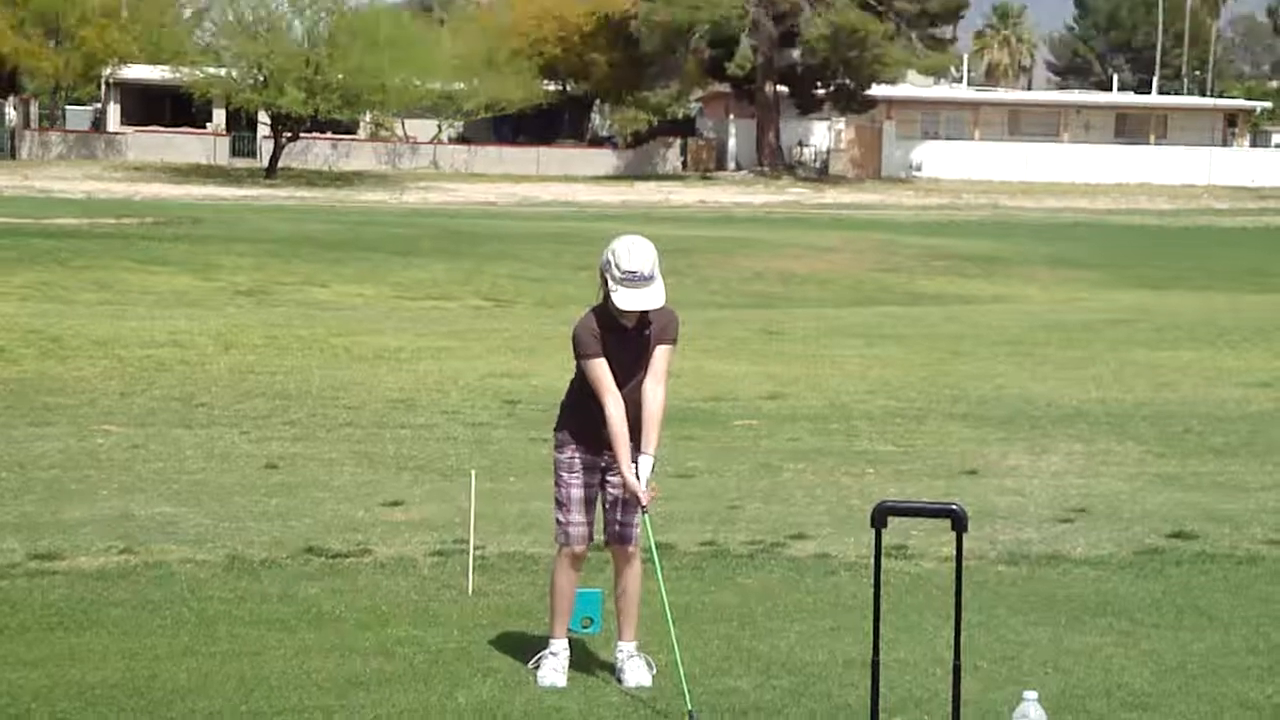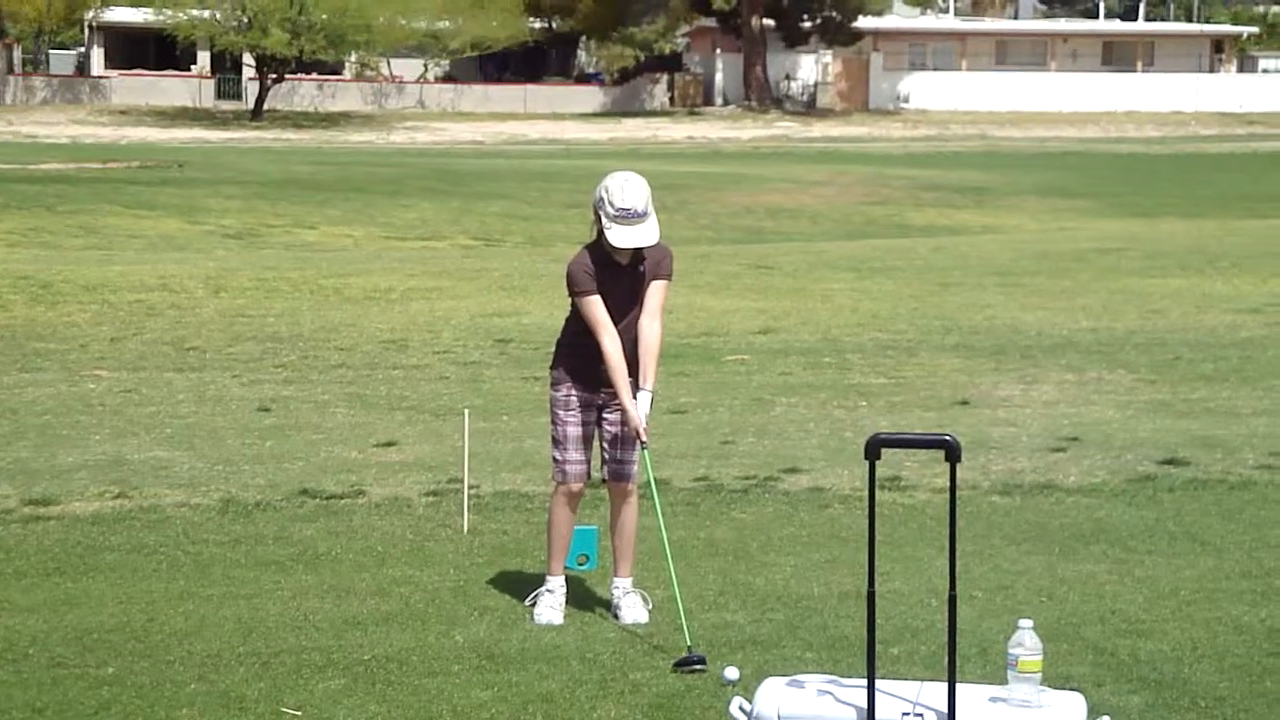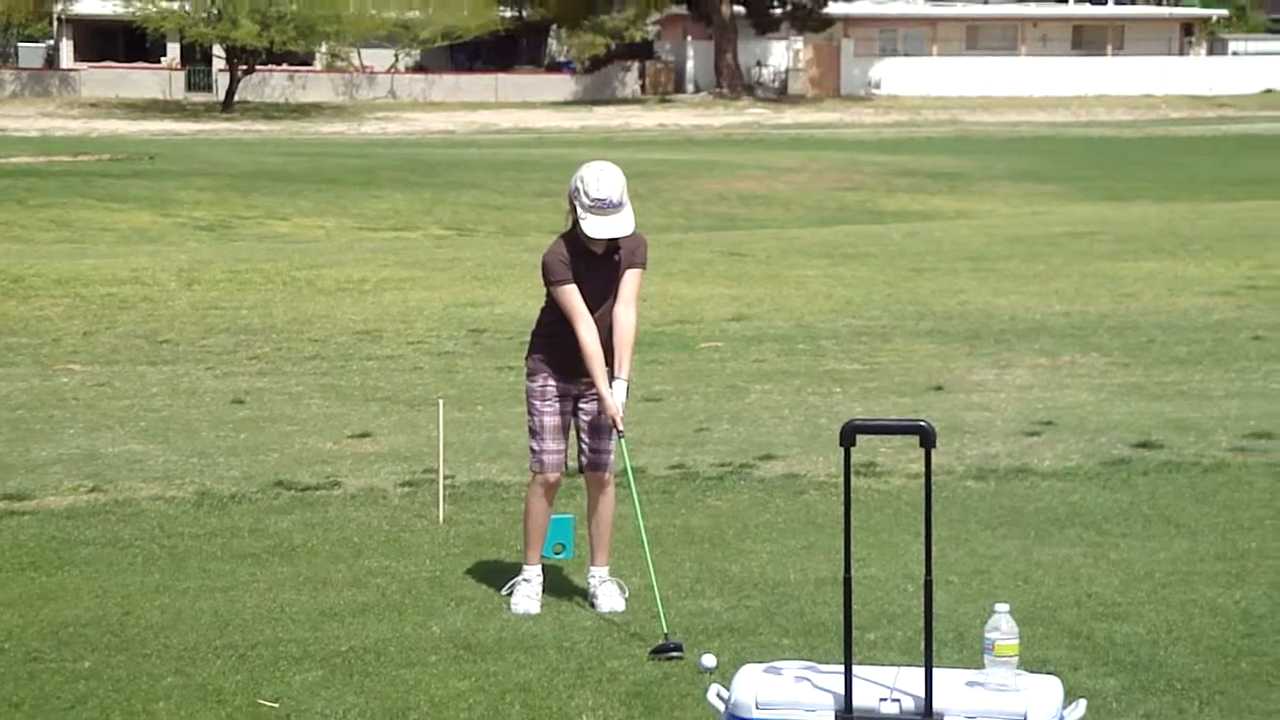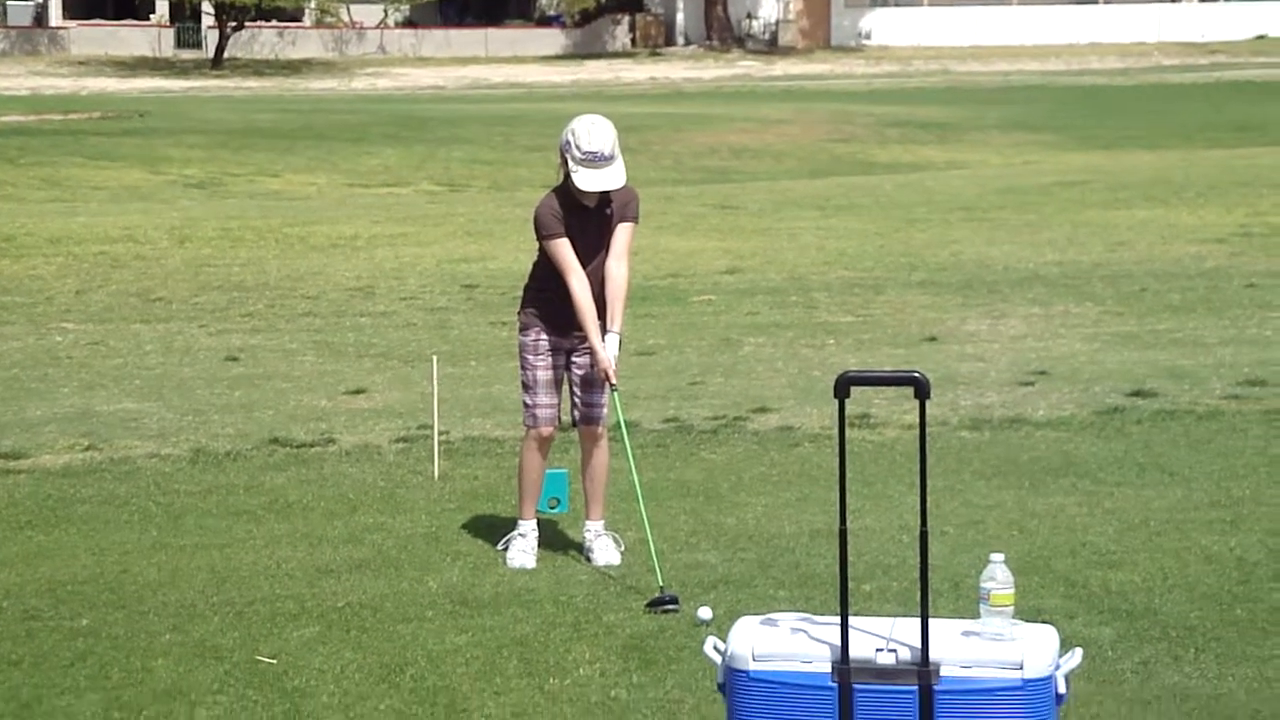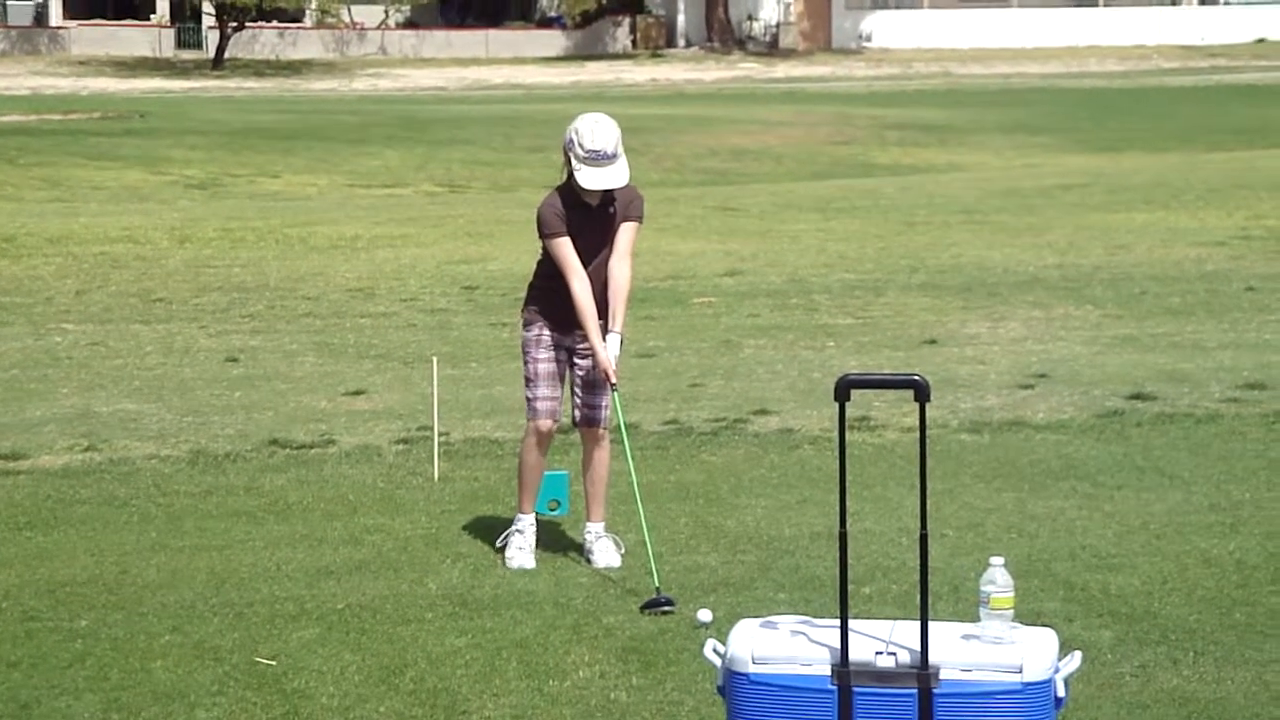
dt=0.4s
person 1, frame 1
left shoulder: (664, 322)
right shoulder: (588, 330)
left elbow: (653, 389)
right elbow: (610, 401)
left wrist: (646, 458)
right wrist: (626, 471)
left hip: (630, 444)
right hip: (580, 443)
left knee: (626, 547)
right knee: (573, 546)
left ankle: (628, 651)
right ankle: (556, 648)
person 1, frame 2
left shoulder: (659, 257)
right shoulder: (582, 267)
left elbow: (650, 324)
right elbow: (607, 338)
left wrist: (645, 394)
right wrist: (628, 406)
left hip: (627, 382)
right hip: (576, 381)
left knee: (623, 484)
right knee: (570, 484)
left ankle: (623, 587)
right ankle: (553, 585)
person 1, frame 3
left shoulder: (633, 246)
right shoulder: (558, 257)
left elbow: (624, 313)
right elbow: (584, 326)
left wrist: (621, 382)
right wrist: (605, 394)
left hip: (602, 372)
right hip: (552, 371)
left knee: (600, 474)
right knee: (547, 474)
left ankle: (600, 575)
right ankle: (530, 574)
person 1, frame 4
left shoulder: (625, 200)
right shoulder: (549, 210)
left elbow: (616, 267)
right elbow: (576, 279)
left wrist: (613, 335)
right wrist: (597, 347)
left hip: (595, 325)
right hip: (544, 325)
left knee: (594, 428)
right knee: (541, 429)
left ankle: (596, 529)
right ankle: (525, 529)
person 1, frame 5
left shoulder: (629, 200)
right shoulder: (553, 209)
left elbow: (619, 267)
right elbow: (576, 279)
left wrist: (614, 335)
right wrist: (598, 348)
left hip: (598, 324)
right hip: (547, 323)
left knee: (596, 429)
right knee: (542, 424)
left ankle: (596, 531)
right ankle: (524, 523)
